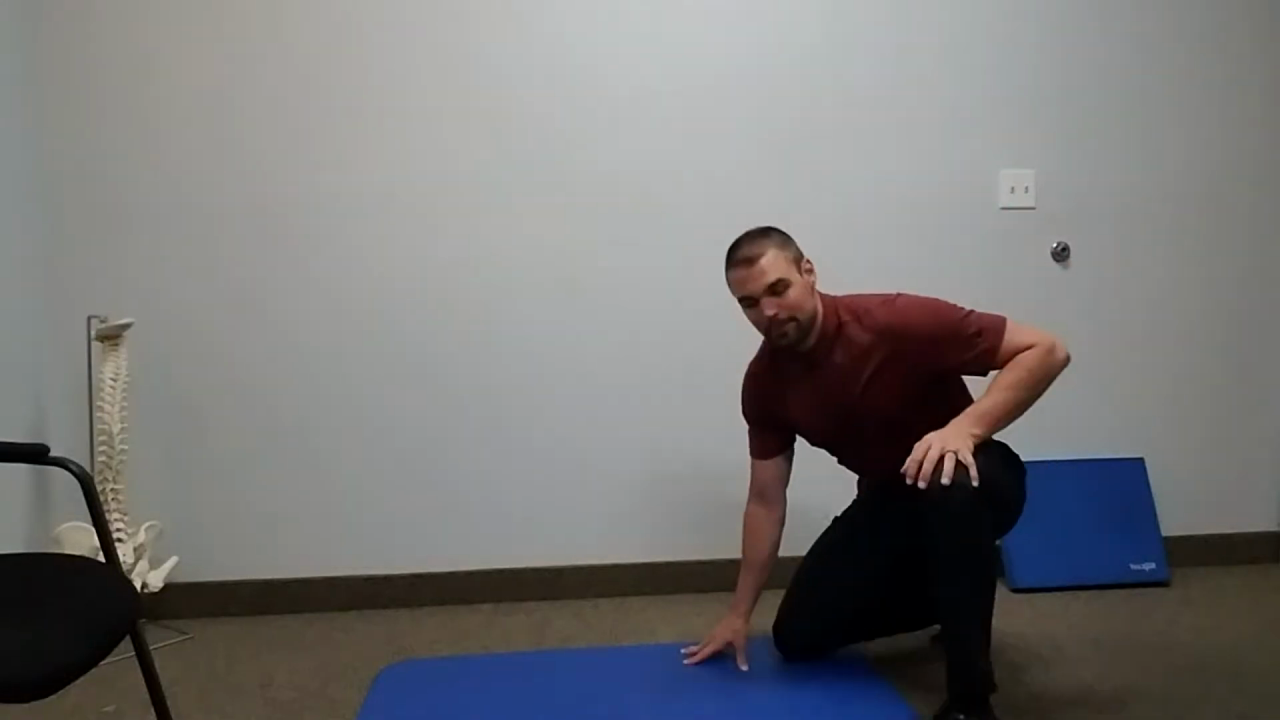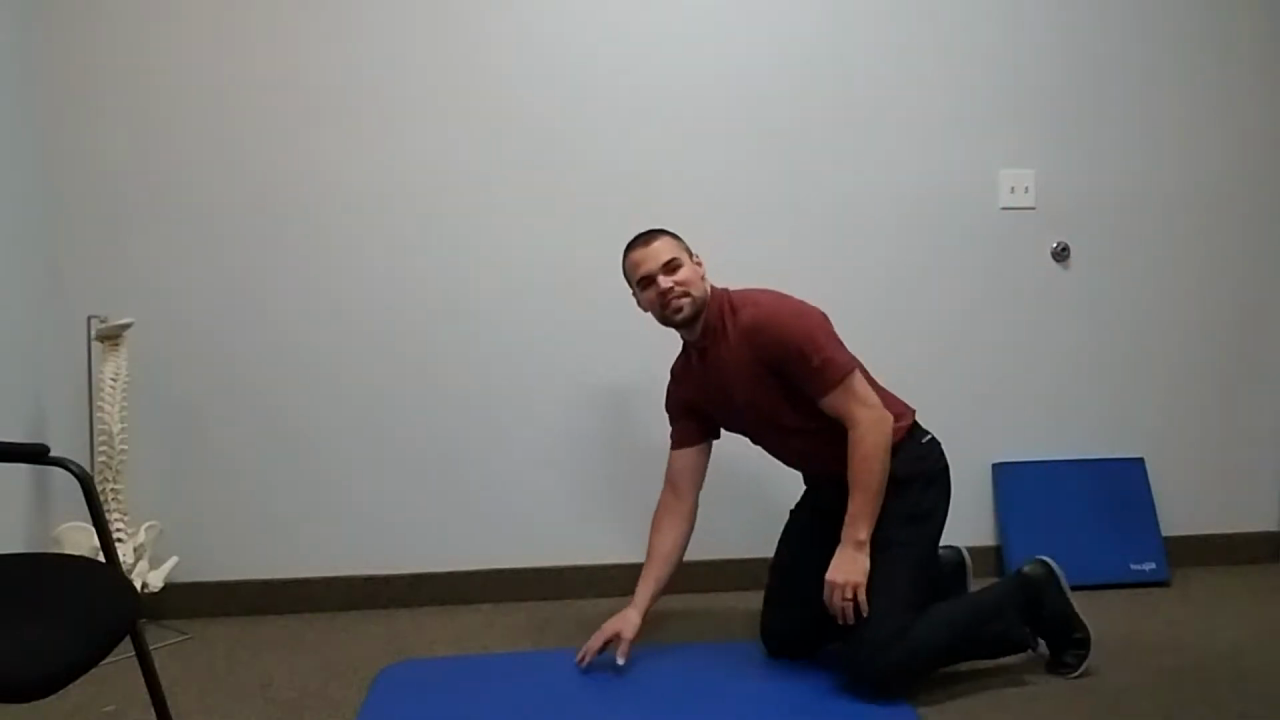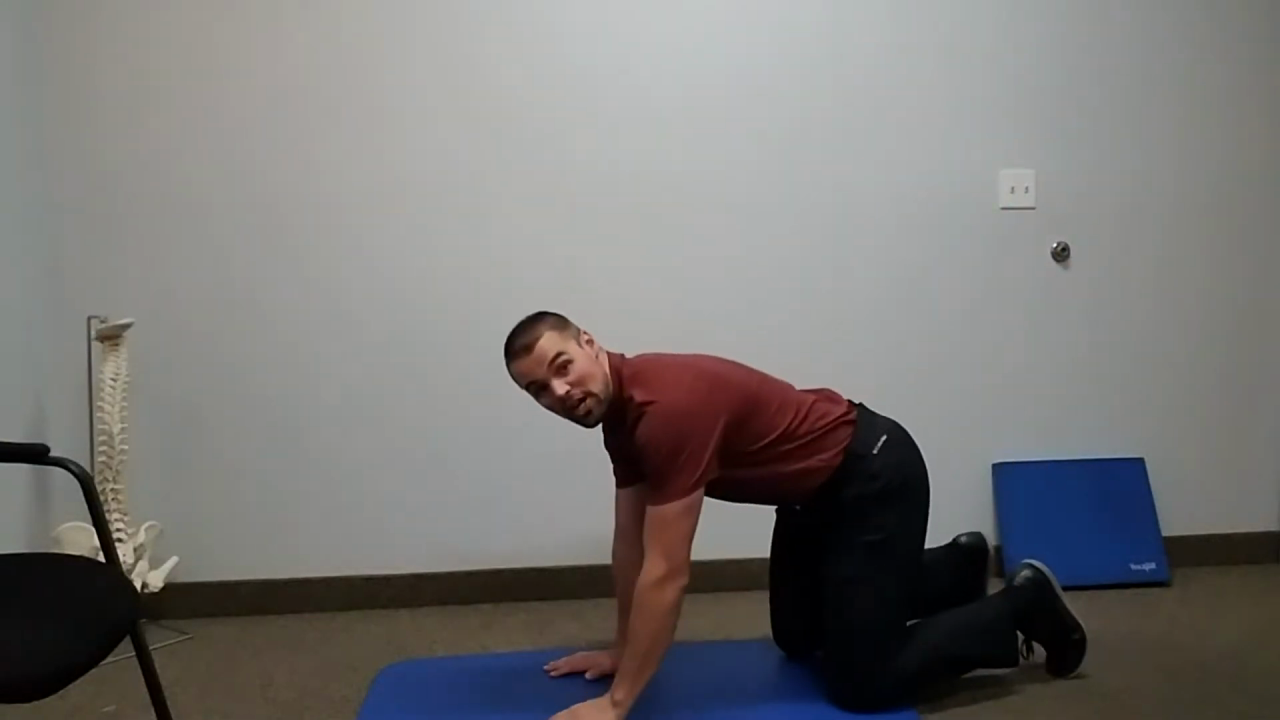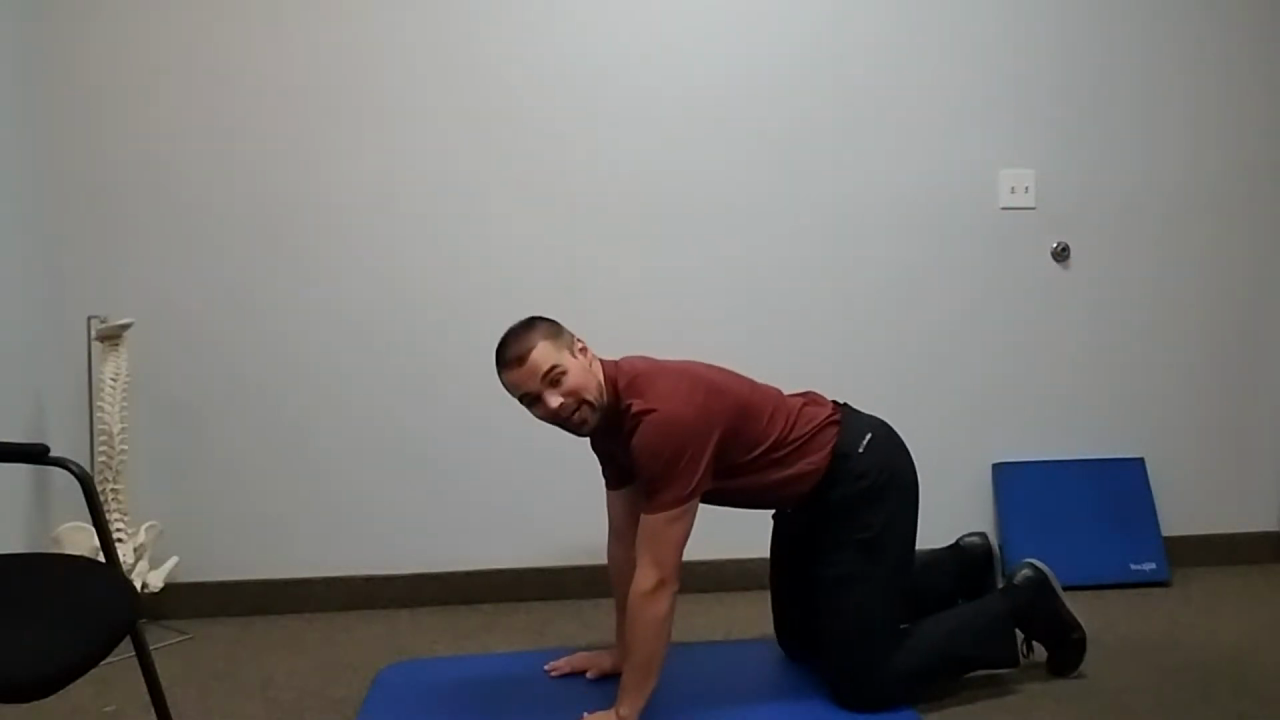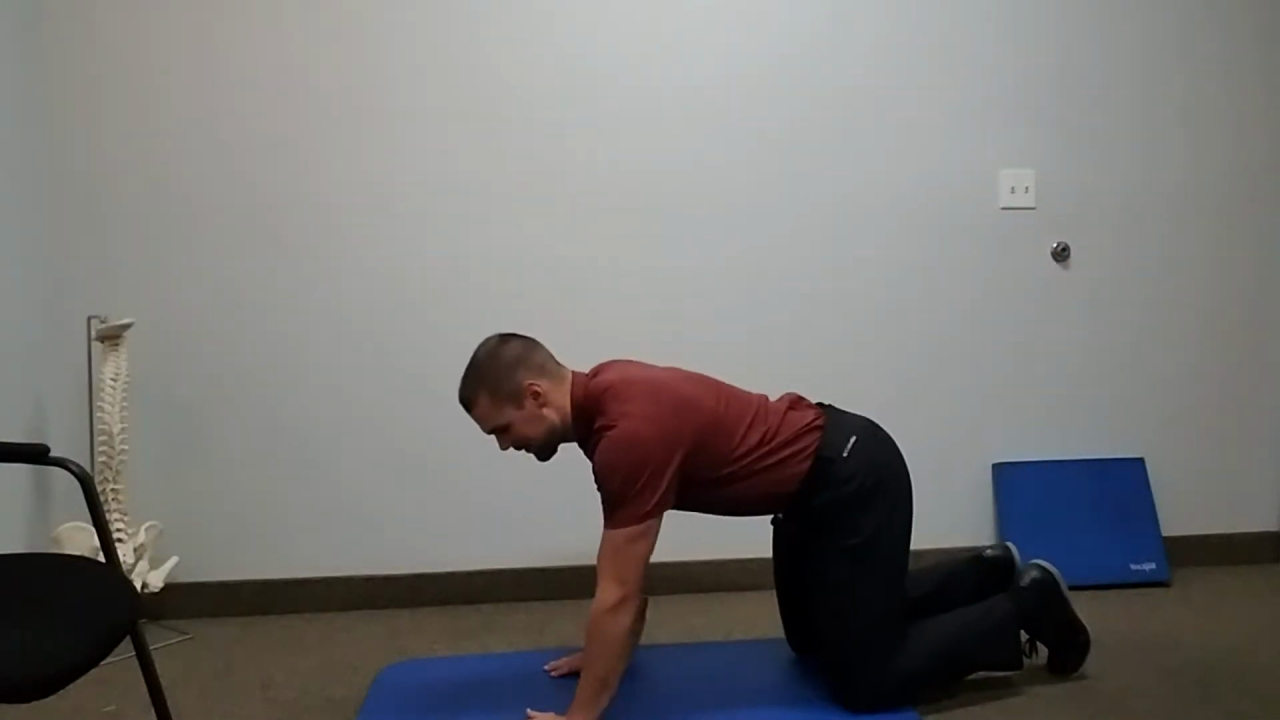
dt=0.7s
person 1, frame 1
left shoulder: (898, 322)
right shoulder: (764, 384)
left elbow: (1045, 350)
right elbow: (766, 499)
left wrist: (964, 428)
right wrist: (739, 614)
left hip: (965, 476)
right hip: (888, 497)
left knee: (950, 487)
right knee: (801, 633)
right ankle: (952, 594)
person 1, frame 2
left shoulder: (770, 320)
right shoulder: (685, 382)
left elbow: (869, 418)
right elbow: (678, 498)
left wrist: (856, 545)
right wrist: (636, 608)
left hip: (899, 473)
right hip: (830, 485)
left knee: (875, 665)
right knee: (784, 638)
left ankle: (1029, 597)
right ankle: (932, 577)
person 1, frame 3
left shoulder: (667, 410)
right shoulder: (619, 413)
left elbow: (666, 575)
right elbow: (630, 543)
right wrist: (621, 651)
left hip: (873, 475)
right hip: (816, 484)
right knee: (799, 639)
left ankle: (1022, 606)
right ankle: (957, 568)
person 1, frame 4
left shoulder: (663, 417)
right shoulder: (608, 410)
left elbow: (656, 582)
right elbow: (624, 543)
right wrist: (621, 650)
left hip: (863, 476)
right hip: (811, 486)
right knee: (801, 642)
left ankle: (1020, 604)
right ankle: (961, 568)
person 1, frame 5
left shoulder: (630, 433)
right shoulder: (602, 394)
left elbow: (615, 597)
right elbow: (629, 550)
right wrist: (619, 649)
left hip: (853, 478)
right hip: (815, 478)
right knee: (814, 642)
left ankle: (1025, 605)
right ankle: (985, 575)
